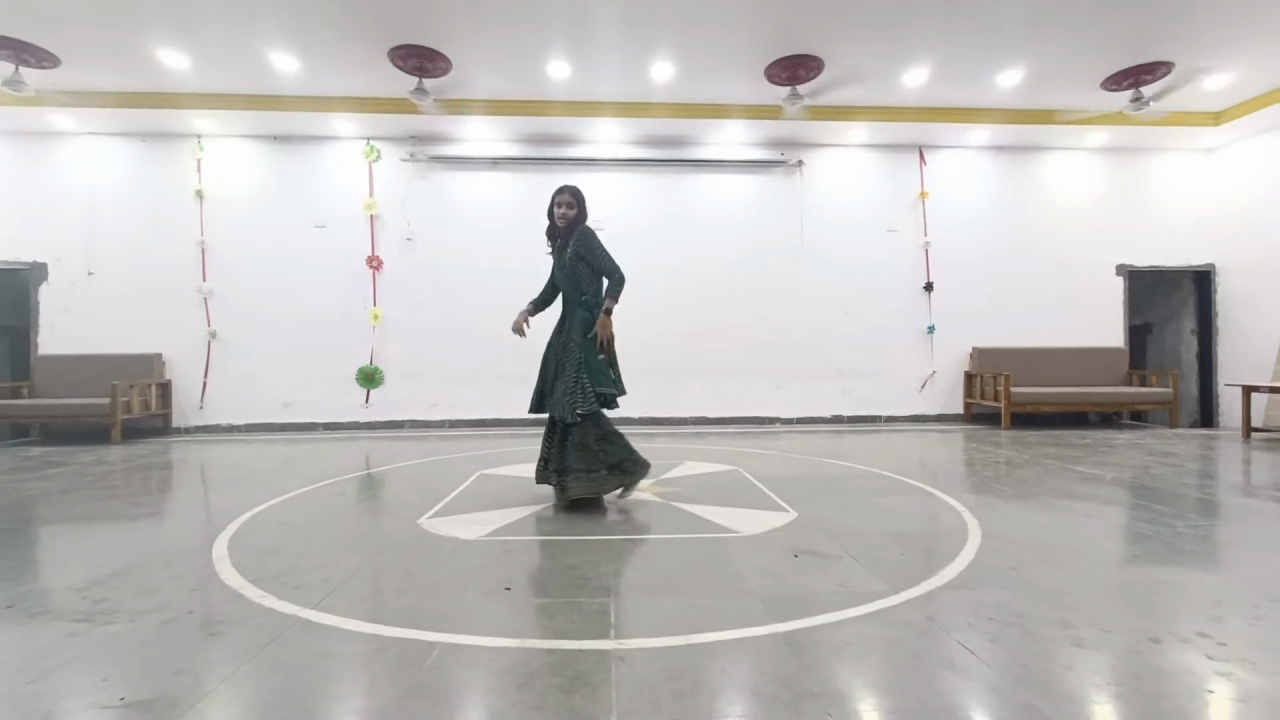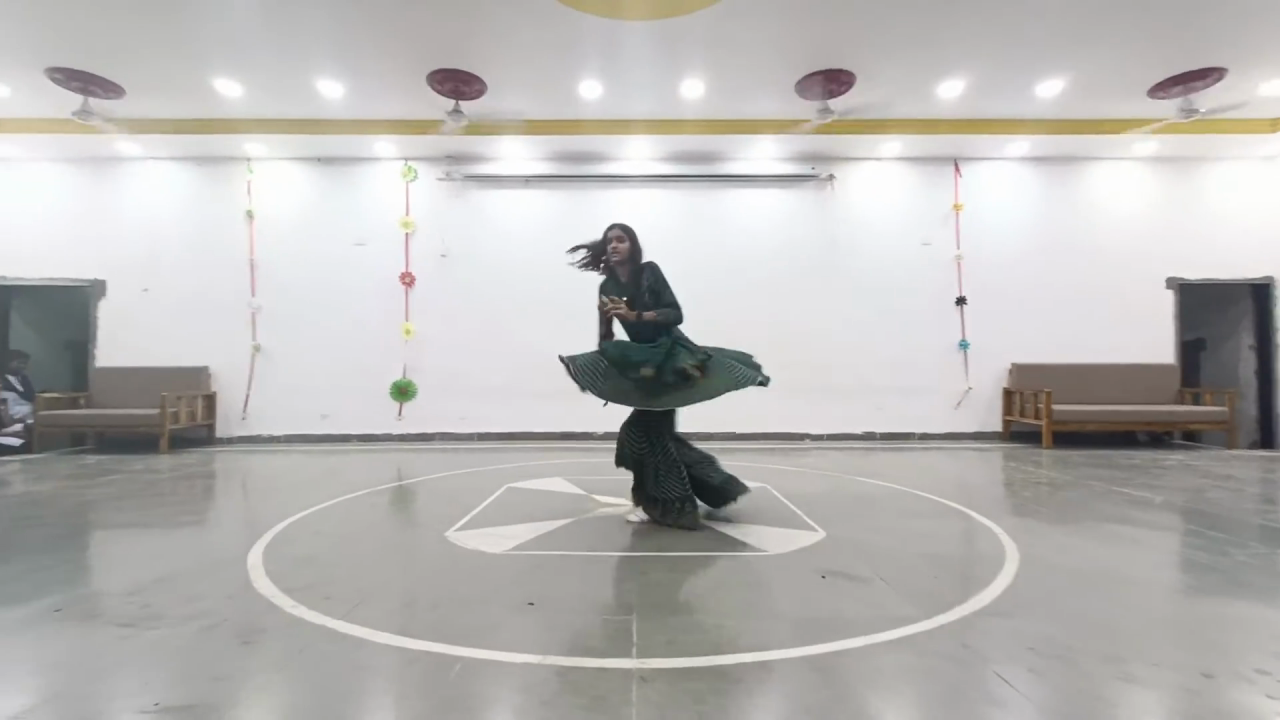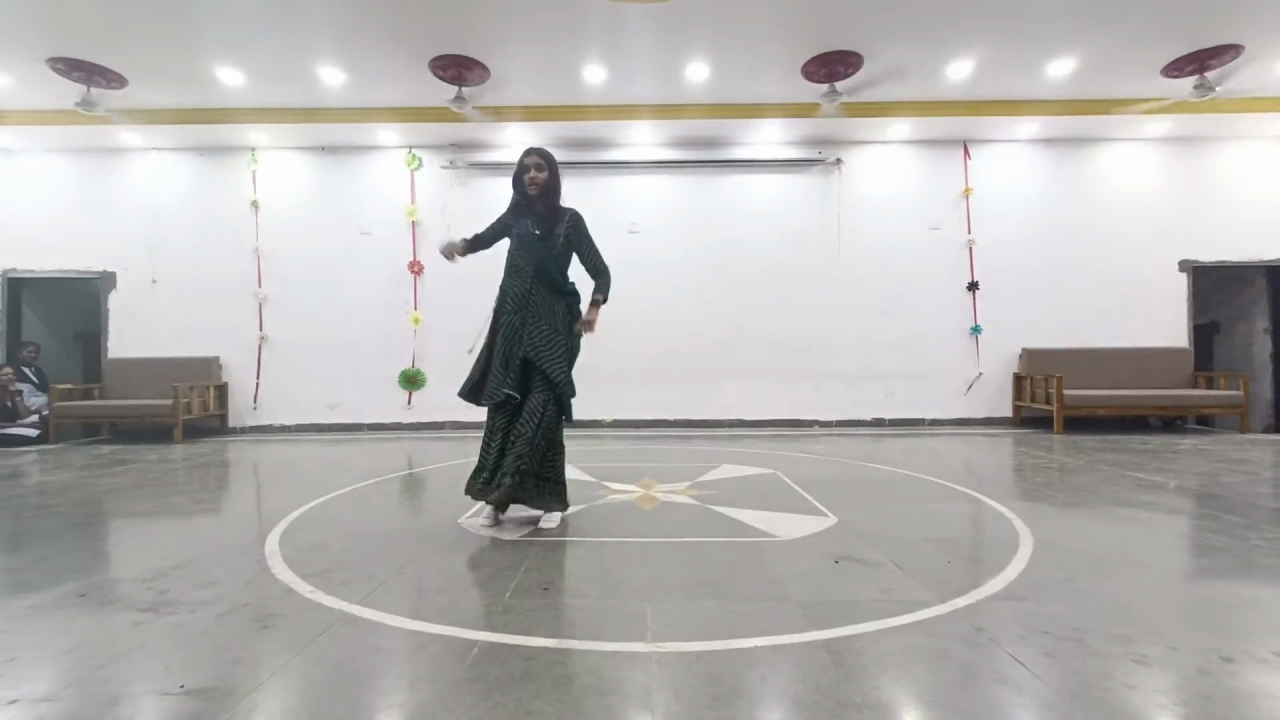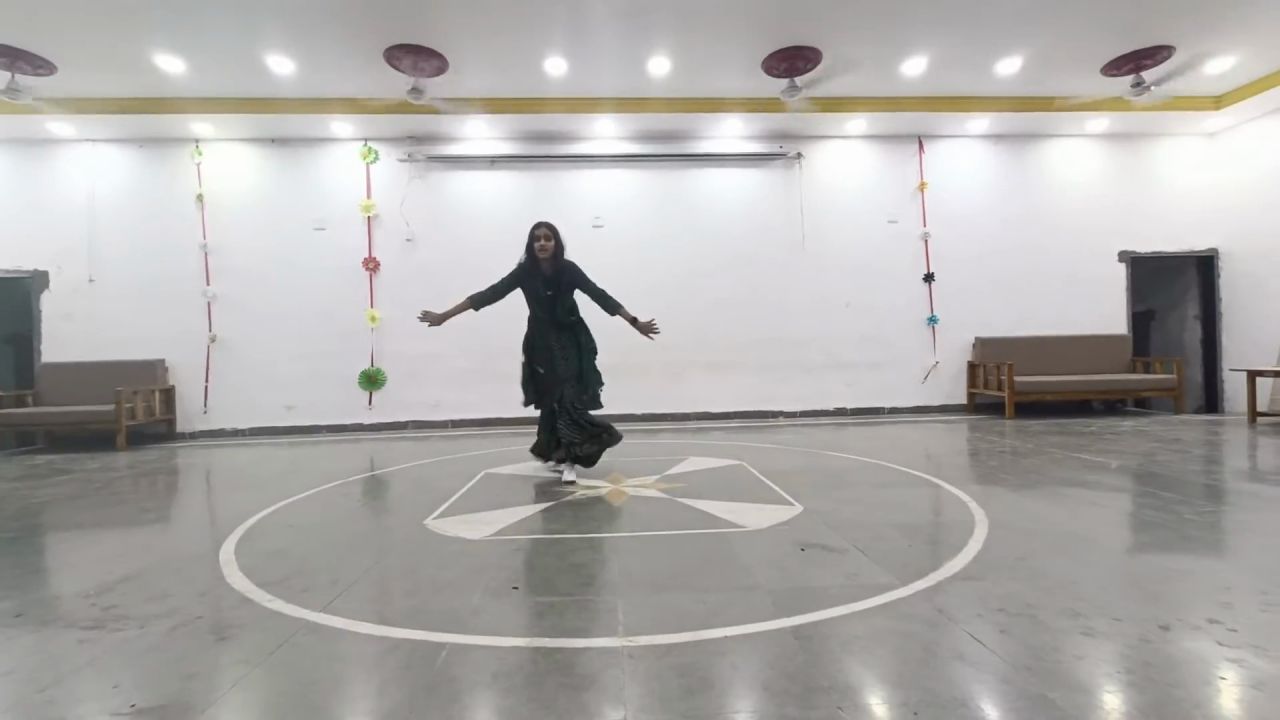
dt=1s
person 1, frame 1
left shoulder: (583, 236)
right shoulder: (559, 245)
left elbow: (616, 277)
right elbow: (552, 289)
left wrist: (605, 315)
right wrist: (527, 311)
left hip: (587, 328)
right hip: (567, 328)
left knee: (582, 404)
right knee: (560, 405)
left ankle: (624, 471)
right ankle: (572, 480)
person 1, frame 2
left shoulder: (650, 272)
right shoulder: (608, 287)
left elbow: (676, 314)
right elbow: (605, 346)
left wrist: (634, 317)
right wrist: (607, 316)
left hip: (671, 358)
right hip: (647, 361)
left knee: (640, 431)
right knee: (656, 432)
left ankle: (666, 505)
right ankle: (717, 488)
person 1, frame 3
left shoulder: (568, 219)
right shoulder: (514, 217)
left elbow: (599, 271)
right elbow: (478, 241)
left wrist: (594, 308)
right wrist: (456, 247)
left hip: (553, 321)
right hip: (512, 317)
left knee: (543, 405)
right knee: (503, 403)
left ankle: (550, 499)
right ankle: (496, 495)
person 1, frame 4
left shoulder: (569, 270)
right shoulder: (525, 272)
left elbow: (599, 295)
right elbow: (490, 294)
left wrist: (634, 322)
right wrist: (445, 316)
left hip: (569, 341)
right hip: (540, 343)
left knee: (569, 399)
right knee: (549, 401)
left ankle: (570, 460)
right ankle: (559, 454)
